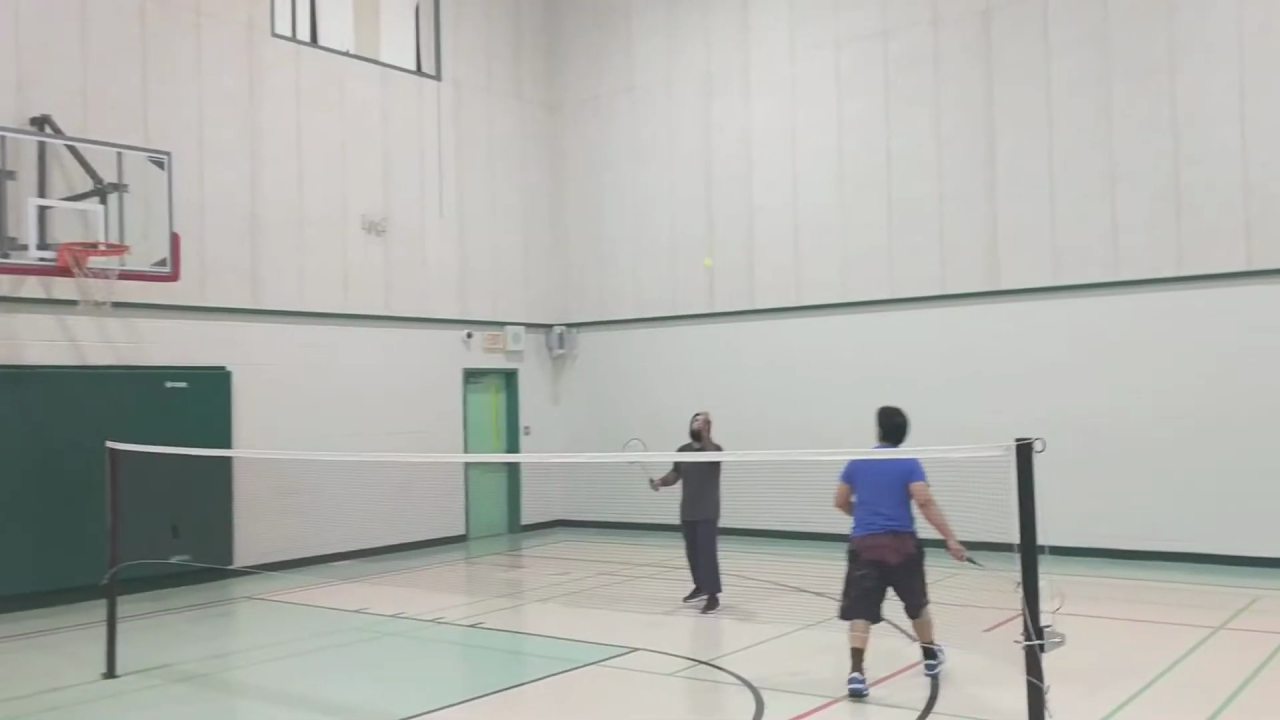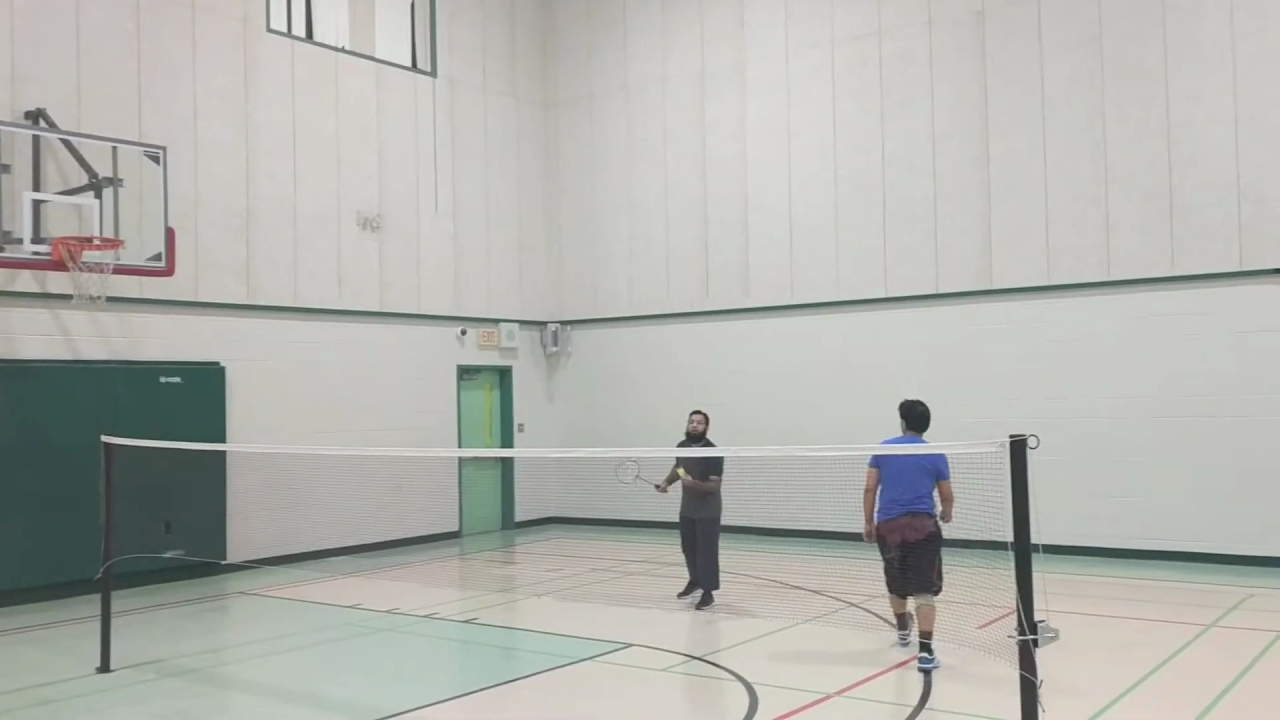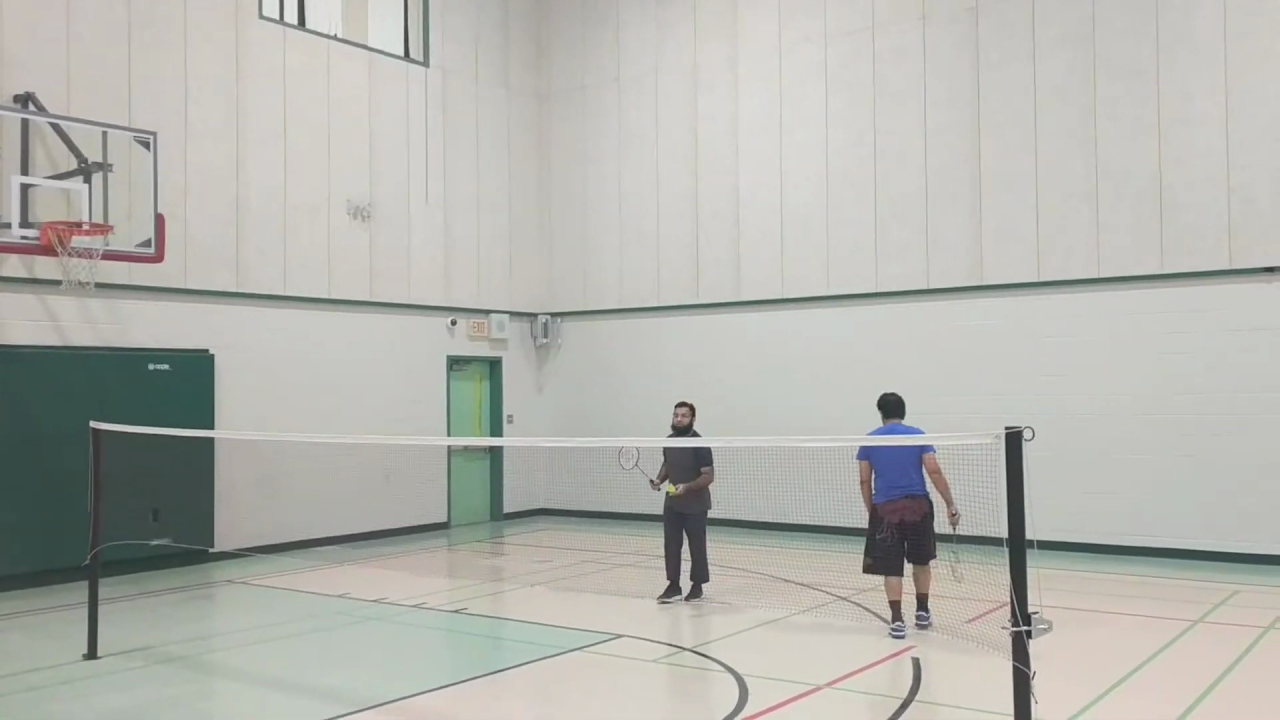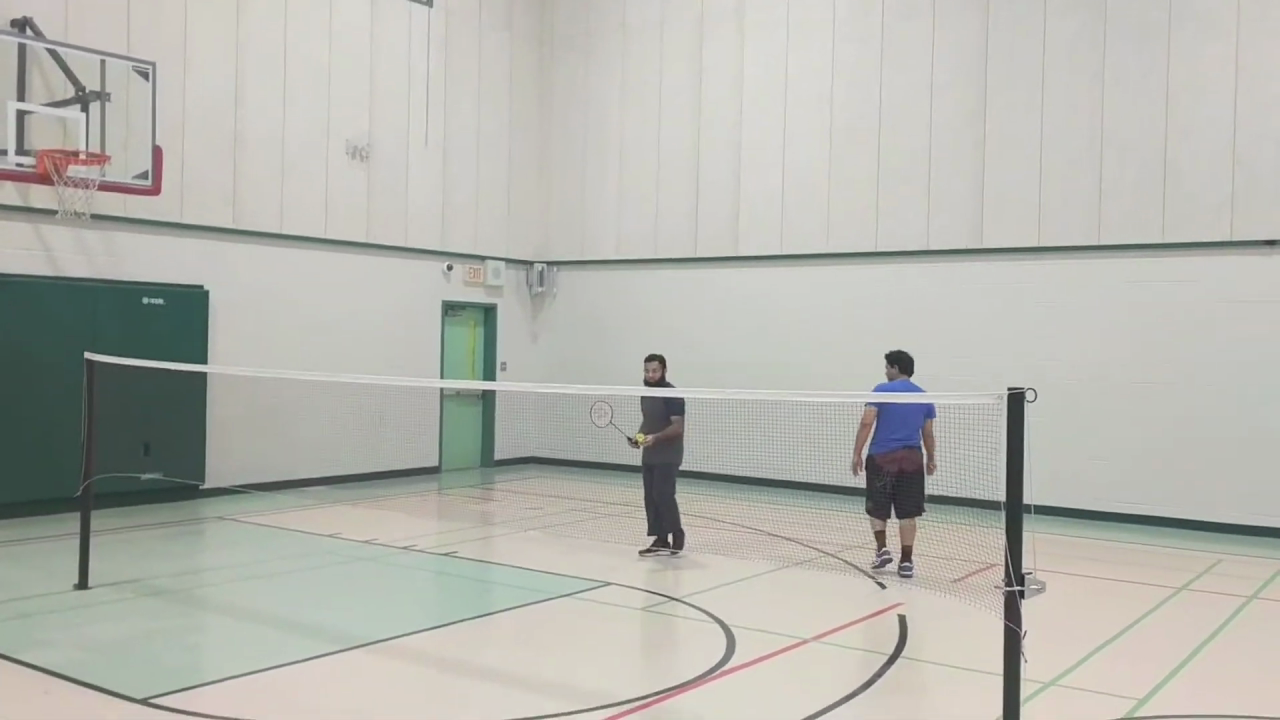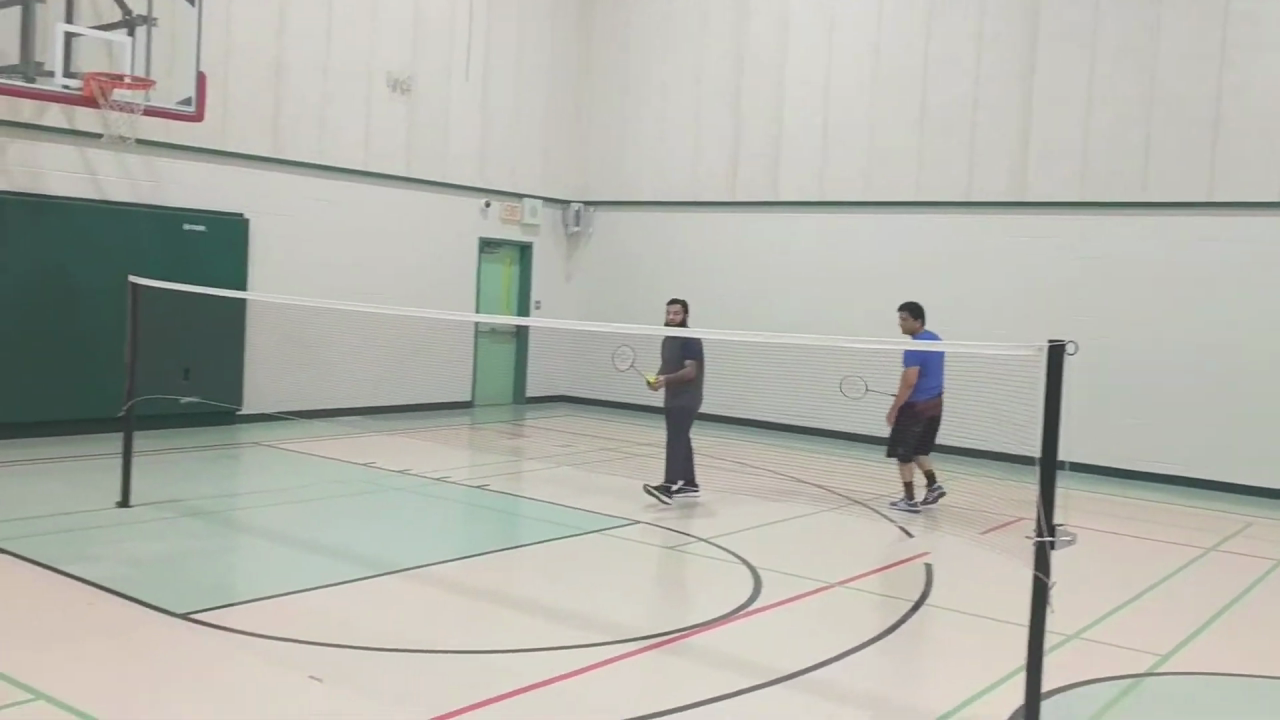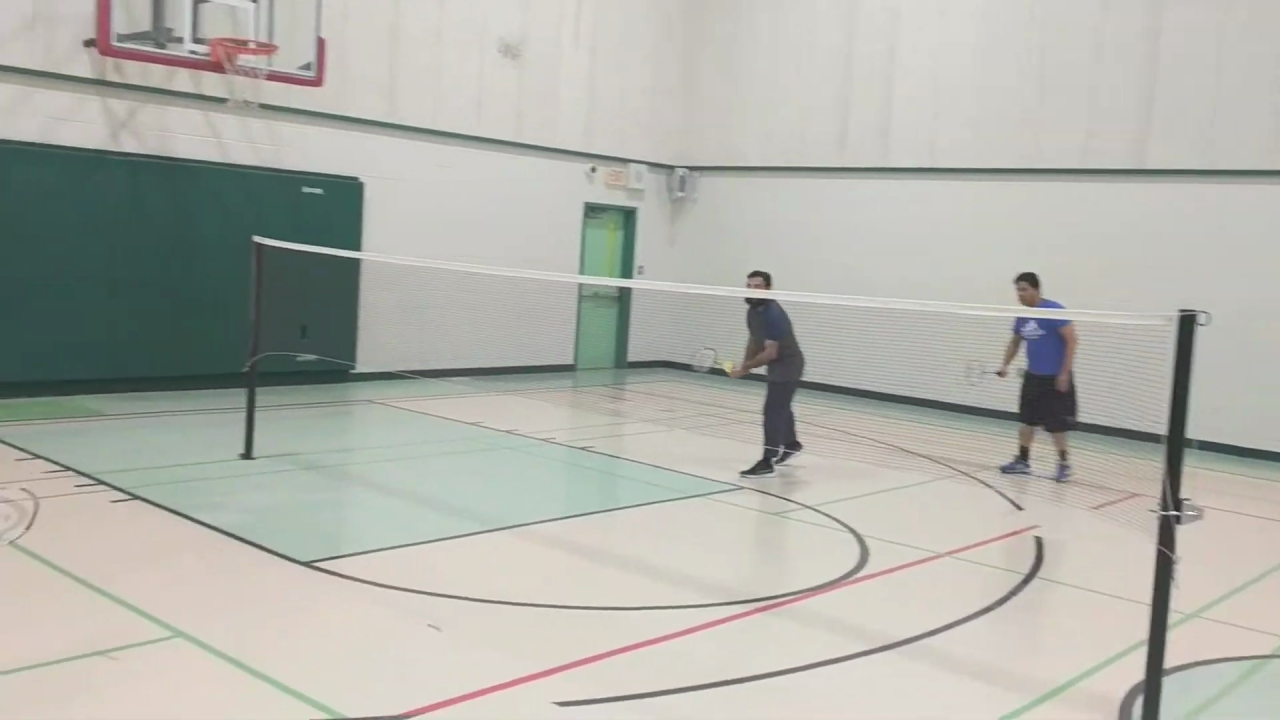
dt=0.5s
person 1, frame 1
left shoulder: (857, 462)
right shoulder: (909, 464)
left elbow: (841, 502)
right elbow: (925, 503)
right wrist: (951, 539)
left hip: (863, 544)
right hip: (902, 543)
left knee: (860, 614)
right knee: (916, 605)
left ankle: (857, 674)
right ankle: (931, 656)
person 1, frame 2
left shoulder: (882, 450)
right shoulder: (935, 456)
left elbow: (870, 489)
right elbow: (946, 497)
left wrist: (868, 522)
right wrist: (947, 513)
left hip: (888, 525)
right hip: (922, 525)
left knee: (897, 584)
right knee: (924, 590)
left ankle: (903, 630)
right ankle: (925, 651)
person 1, frame 3
left shoulder: (870, 441)
right shoulder: (919, 436)
left elbow: (864, 480)
right elbow: (934, 472)
left wrist: (871, 508)
right wrist: (951, 506)
left hip: (885, 508)
right hip: (917, 505)
left knee: (890, 568)
right knee: (921, 559)
left ankle: (897, 621)
right ankle: (922, 612)
person 1, frame 4
left shoulder: (882, 390)
left elbow: (866, 424)
right elbow: (928, 434)
left wrist: (857, 455)
right wrist: (930, 459)
left hip: (881, 457)
right hip: (912, 458)
left knee: (878, 509)
right knee: (908, 513)
left ankle: (882, 550)
right ankle: (906, 562)
person 1, frame 5
left shoulder: (916, 347)
right shoulder: (934, 339)
left elbow: (909, 382)
left wrist: (894, 409)
left hip: (916, 405)
right hip: (933, 402)
left knee: (902, 452)
right knee: (919, 449)
left ankle: (910, 500)
right ankle: (933, 485)
person 1, frame 6
left shoulder: (1054, 310)
right shoulder: (1022, 317)
left elbow: (1071, 340)
right elbow: (1015, 342)
left wrist: (1065, 372)
right wrist: (1006, 364)
left hip: (1056, 376)
right hip: (1033, 375)
left knee: (1056, 423)
right knee: (1027, 419)
left ankle: (1063, 464)
right ankle: (1022, 460)
person 2, frame 1
left shoulder: (715, 449)
right shoulder: (682, 451)
left elbow: (709, 453)
right elbow: (675, 474)
left wrist: (704, 431)
right wrist: (661, 481)
left hip: (707, 512)
right hip: (687, 511)
left knee: (707, 552)
right knee: (692, 551)
left ankle: (712, 596)
right ankle: (700, 586)
person 2, frame 2
right shoulder: (682, 446)
left elbow: (714, 485)
left wrist: (694, 483)
right wrist: (667, 482)
left hip: (708, 511)
right hip: (687, 508)
left knee: (706, 550)
right knee: (688, 547)
left ankle: (708, 592)
right ankle: (695, 580)
person 2, frame 3
left shoulder: (700, 445)
right shoulder: (669, 441)
left elbow: (708, 477)
left wrist: (687, 486)
right wrist: (659, 479)
left hip: (695, 505)
right hip: (672, 503)
left knee: (696, 545)
right knee: (671, 543)
left ankle: (697, 585)
right ankle: (674, 586)
person 2, frame 4
left shoulder: (672, 395)
right shoulder: (645, 395)
left elbow: (678, 427)
left wrist: (656, 437)
right wrist: (639, 437)
left hip: (668, 456)
right hip: (649, 456)
left knee: (663, 495)
right knee: (651, 498)
left ankle: (677, 534)
right ankle: (661, 540)
person 2, frame 5
left shoulder: (690, 340)
right shoulder: (667, 340)
left elbow: (691, 371)
left wrist: (666, 379)
right wrist: (658, 379)
left hip: (687, 398)
right hip: (672, 398)
left knee: (675, 440)
right knee: (681, 440)
left ankle: (668, 487)
right ankle: (689, 484)
person 2, frame 6
left shoulder: (773, 314)
right shoulder: (753, 311)
left elbow: (771, 352)
right elbow: (754, 340)
left wrist: (746, 366)
right wrist: (745, 363)
left hip: (787, 366)
right hip: (778, 366)
left knee: (773, 411)
right knee: (780, 408)
left ankle: (767, 463)
right ankle: (791, 444)
